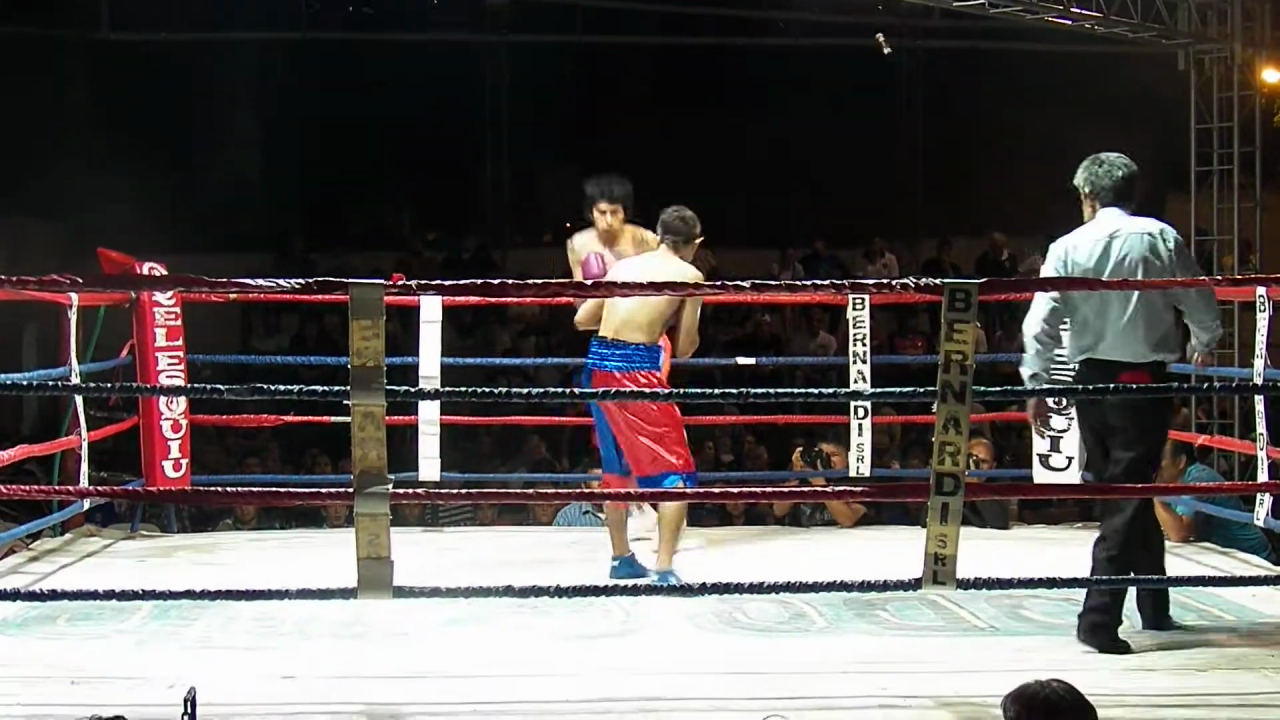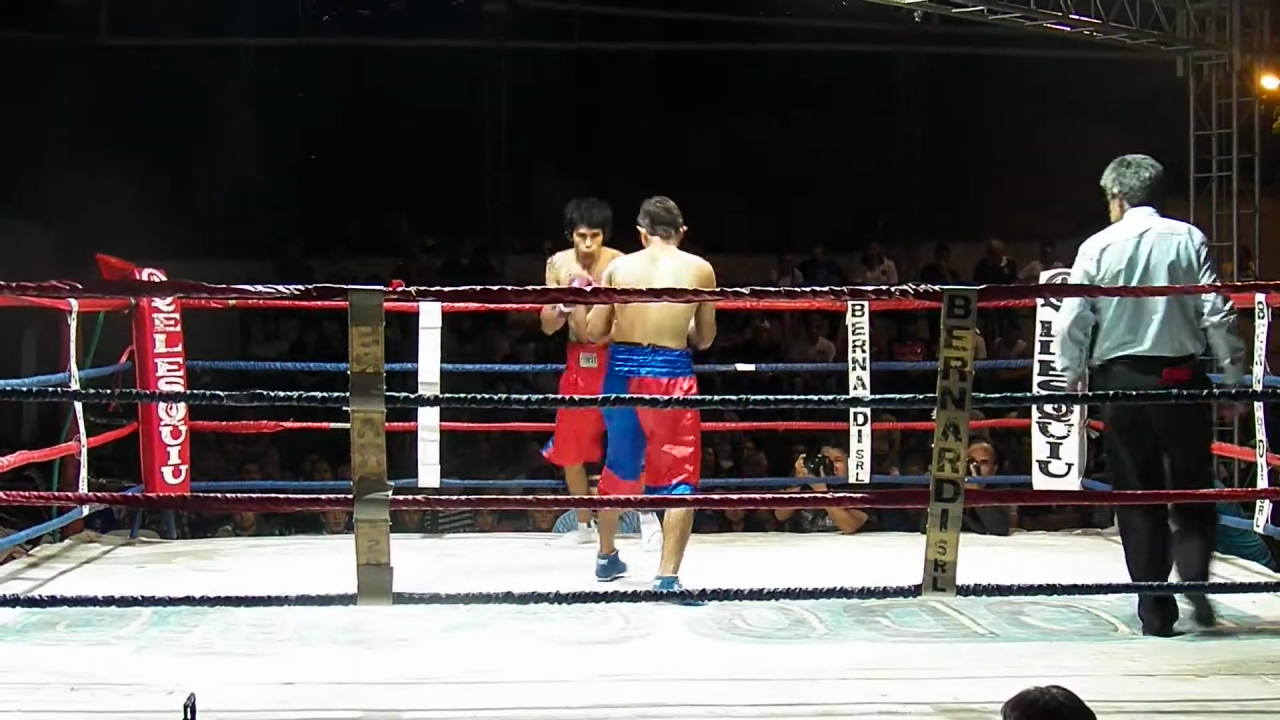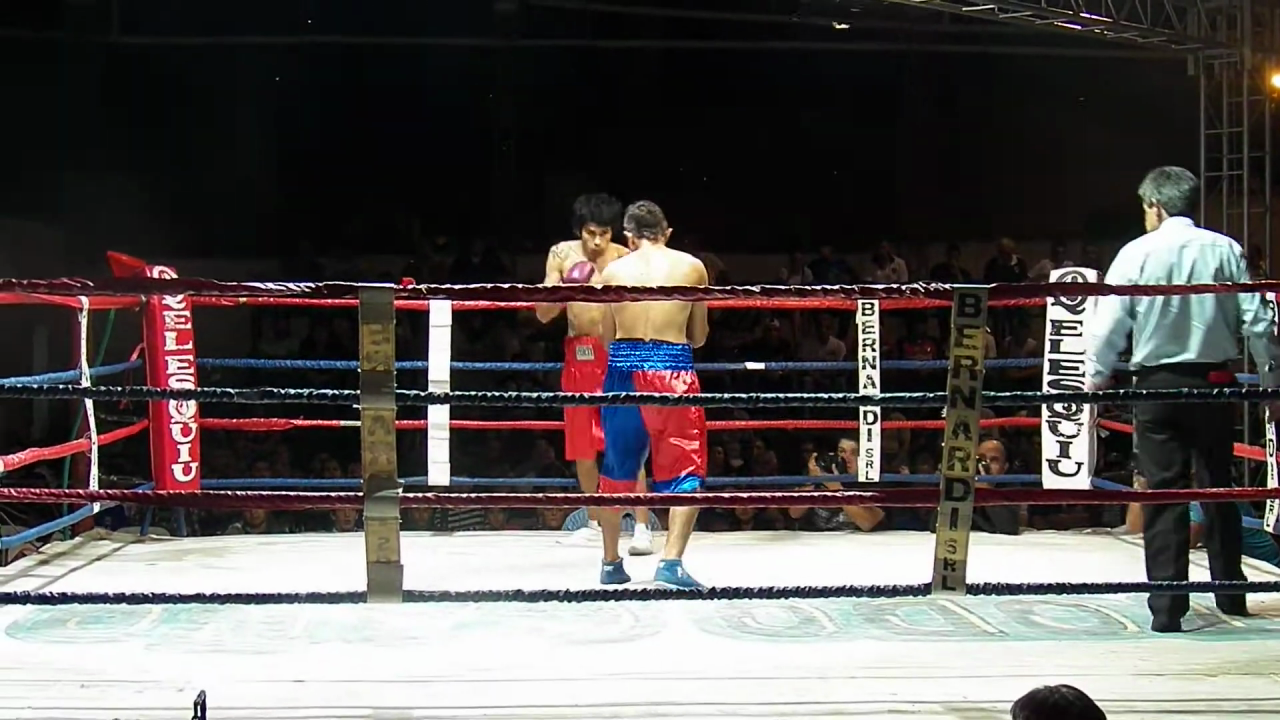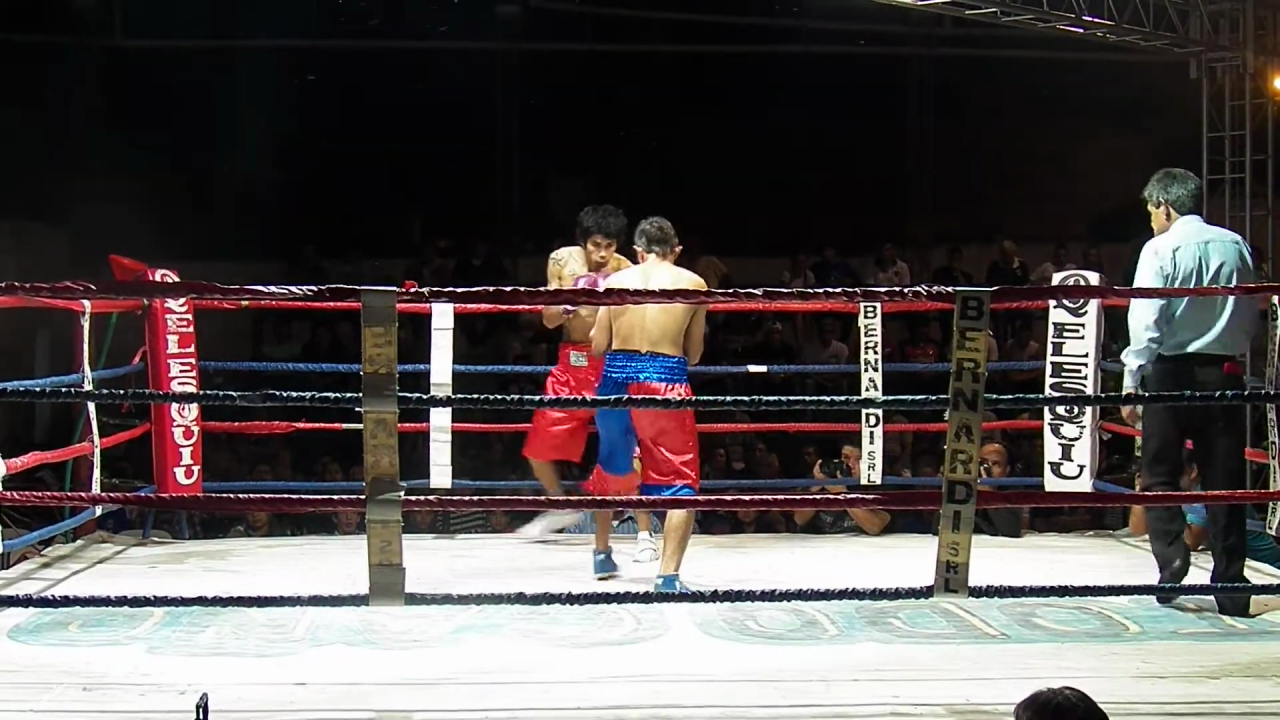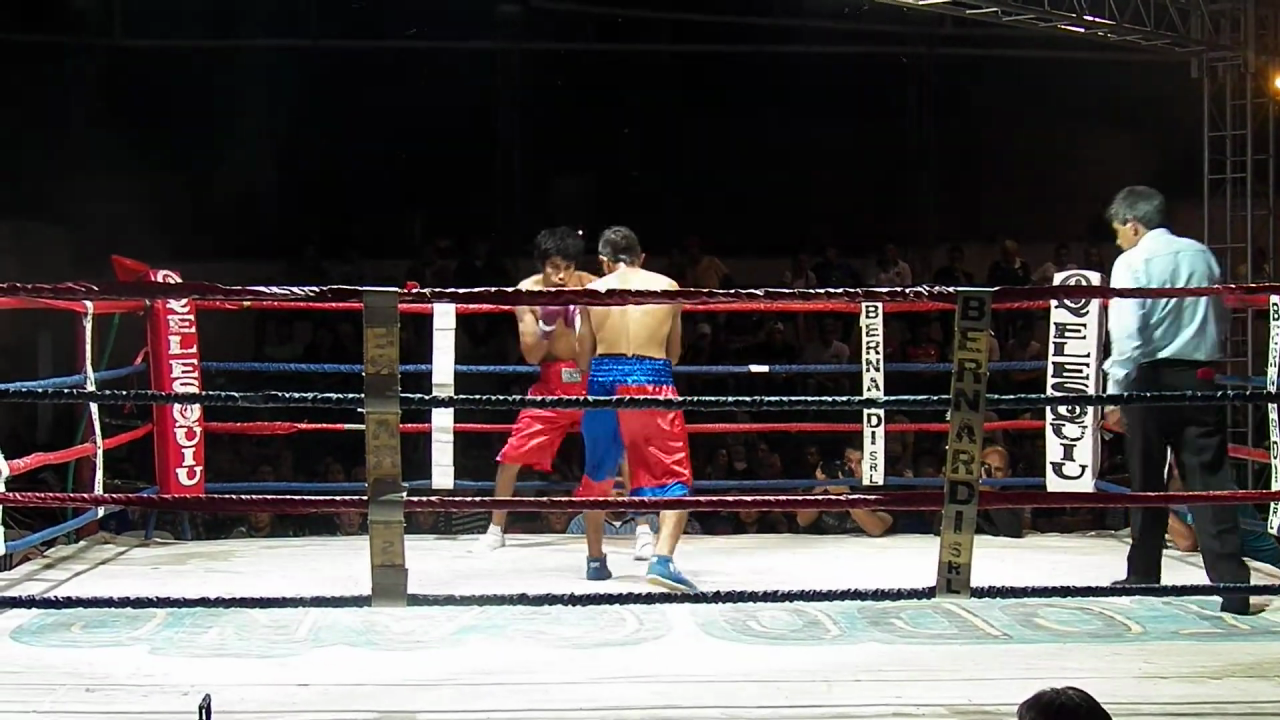
dt=0.3s
person 1, frame 1
left shoulder: (1067, 247)
right shoulder: (1160, 237)
left elbow: (1041, 323)
right elbow: (1201, 306)
left wrist: (1035, 388)
right wrist: (1206, 342)
left hip: (1092, 383)
right hip: (1142, 382)
left knee: (1122, 495)
right knee: (1126, 503)
left ankle: (1154, 607)
right ankle: (1099, 618)
person 1, frame 2
left shoulder: (1097, 246)
right shoulder: (1187, 238)
left elbow: (1071, 320)
right elbow: (1218, 313)
left wrist: (1073, 370)
right wrist: (1235, 376)
left hip: (1120, 379)
right hip: (1177, 378)
left knee: (1138, 496)
right knee: (1193, 490)
left ankle: (1154, 610)
right ankle: (1195, 593)
person 1, frame 3
left shoulder: (1137, 253)
right shoulder: (1225, 249)
left elbow: (1108, 323)
left wrist: (1096, 375)
left hip: (1158, 384)
right hip: (1213, 382)
left knee: (1164, 496)
right knee: (1219, 489)
left ankle: (1167, 605)
right ankle: (1230, 591)
person 1, frame 4
left shoulder: (1161, 249)
right shoulder: (1236, 246)
left elbow: (1145, 323)
right elbow: (1249, 317)
left wrist: (1131, 382)
left hip: (1173, 372)
right hip: (1224, 373)
left knee: (1161, 475)
right knee: (1225, 482)
left ankle: (1171, 560)
right ankle: (1230, 589)
person 1, frame 5
left shoulder: (1133, 262)
right shoulder: (1202, 256)
left elbow: (1126, 335)
right elbow: (1218, 322)
left wrist: (1115, 392)
left hip: (1152, 380)
right hip: (1198, 379)
left knee: (1147, 482)
right knee: (1210, 482)
left ankle: (1143, 574)
right ankle: (1231, 582)
person 2, frame 1
left shoulder: (623, 265)
right shoulder: (688, 276)
left elbow: (583, 319)
right elbow: (684, 348)
left hip: (597, 367)
right hip: (636, 370)
left knee: (617, 464)
right knee: (673, 469)
left ankle: (622, 558)
right ankle: (664, 570)
person 2, frame 2
left shoulder: (617, 268)
right shoulder: (700, 269)
left elbow: (594, 332)
right elbow: (705, 339)
left hip: (622, 371)
right hip: (670, 375)
left knee: (620, 466)
right knee: (678, 479)
left ankle: (606, 556)
right ankle: (667, 577)
person 2, frame 3
left shoulder: (613, 271)
right shoulder: (693, 267)
left elbow: (607, 337)
right elbow: (698, 337)
left hip: (623, 369)
right hip: (672, 370)
left knee: (616, 468)
right knee: (684, 472)
left ankle: (611, 564)
right ankle: (671, 563)
person 2, frame 4
left shoulder: (616, 280)
right shoulder: (693, 283)
left elbow: (598, 346)
right elbow: (693, 353)
left hip: (617, 379)
right hip: (666, 382)
left knee: (613, 465)
right knee: (679, 481)
left ankle: (602, 551)
right ankle: (668, 575)
person 2, frame 5
left shoulder: (593, 292)
right shoulder: (668, 287)
left elbow: (584, 360)
right elbow: (673, 354)
left hip: (604, 384)
right hip: (652, 385)
left knee: (597, 475)
right knee: (672, 479)
left ankle: (595, 560)
right ankle: (662, 558)
person 3, frame 1
left shoulder: (644, 239)
right shoulder: (579, 244)
right elbow: (583, 303)
right wrist: (589, 285)
left ankle: (647, 505)
right ankle: (637, 506)
person 3, frame 2
left shoulder: (620, 263)
right shoulder: (557, 264)
right elbow: (548, 326)
right wrist: (563, 305)
right hip: (579, 364)
right knee: (567, 450)
right ankle: (583, 525)
person 3, frame 3
left shoulder: (626, 259)
right shoulder: (560, 254)
right elbow: (542, 313)
right wrist: (566, 289)
right hip: (577, 356)
right knee: (582, 448)
left ankle: (642, 527)
right ankle: (594, 522)
person 3, frame 4
right shoulder: (561, 261)
right elbow: (549, 319)
right wrist: (570, 302)
right hip: (571, 363)
right knee: (538, 447)
left ankle: (645, 535)
right ankle: (560, 508)
person 3, frame 5
left shoulder: (591, 286)
right shoulder: (527, 292)
right elbow: (532, 356)
right wrist: (546, 325)
right hip: (552, 381)
right knee: (511, 455)
right ankle: (495, 530)
